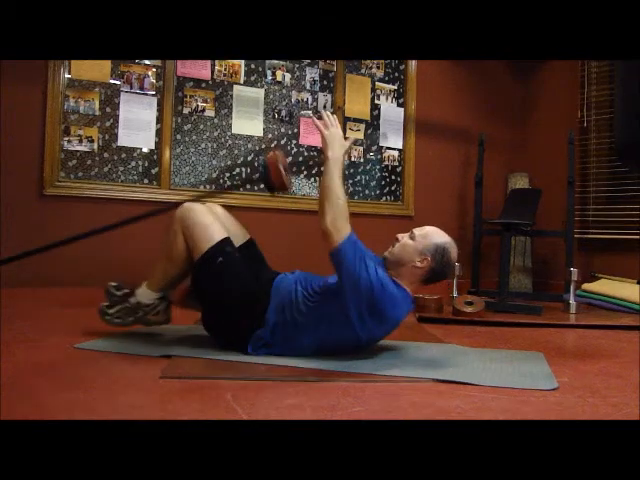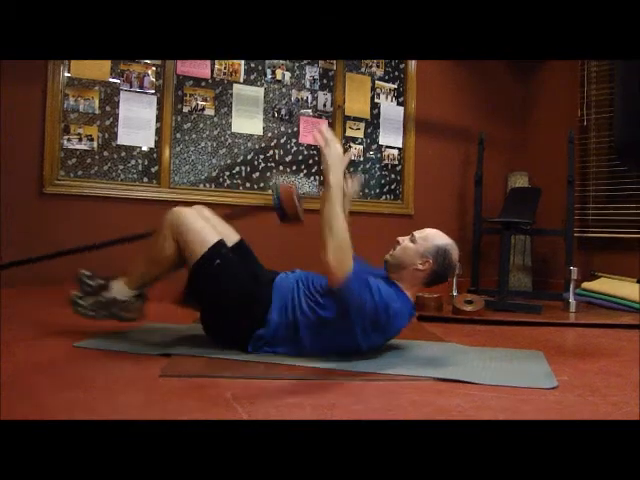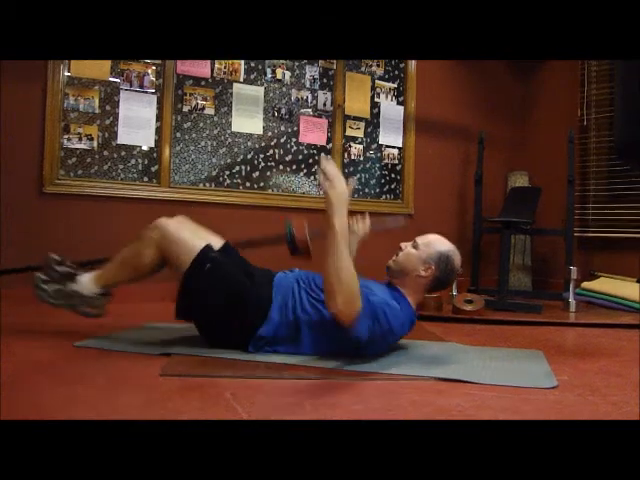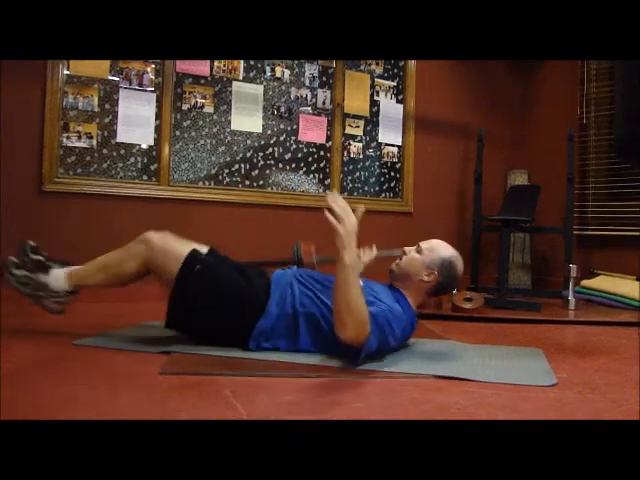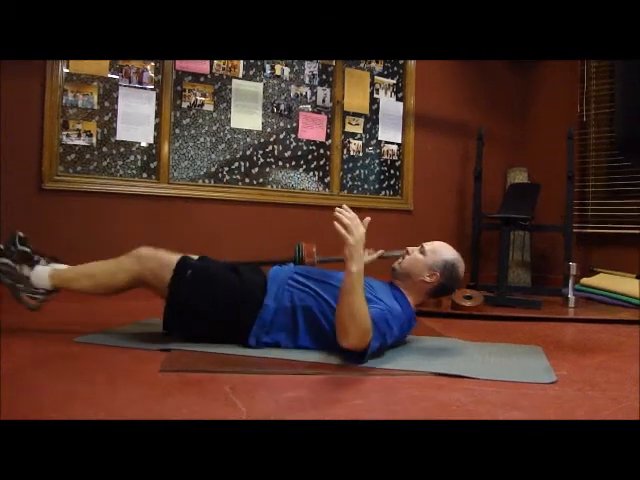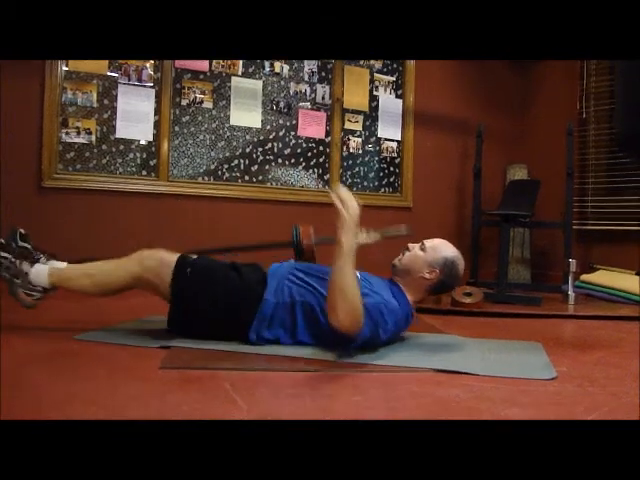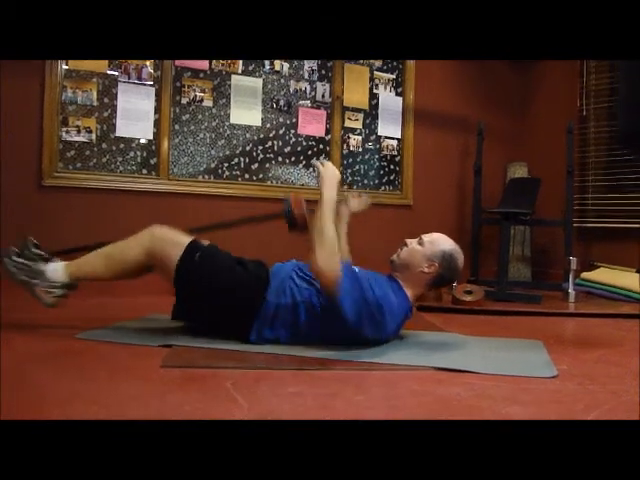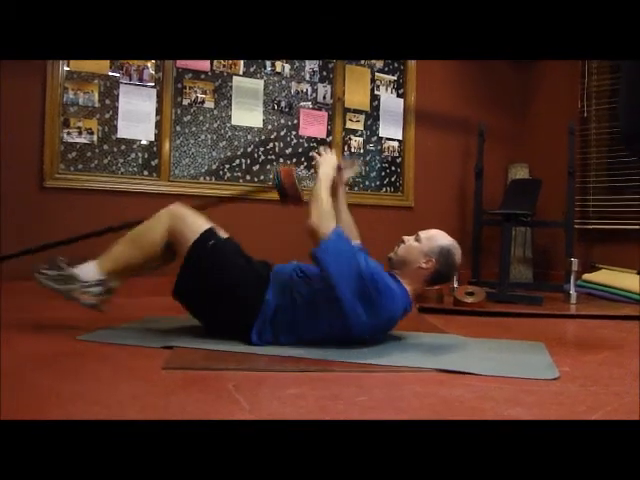
dt=0.1s
person 1, frame 1
left shoulder: (381, 296)
right shoulder: (389, 280)
left elbow: (332, 228)
right elbow: (344, 236)
left wrist: (333, 154)
right wrist: (334, 158)
left hip: (253, 323)
right hip: (272, 293)
left knee: (189, 214)
right knee: (210, 211)
left ankle: (146, 301)
right ankle: (152, 295)
person 1, frame 2
left shoulder: (384, 307)
right shoulder: (388, 287)
left elbow: (334, 265)
right elbow: (343, 263)
left wrist: (333, 174)
right wrist: (344, 201)
left hip: (251, 321)
right hip: (269, 292)
left knee: (179, 219)
right knee: (197, 213)
left ankle: (122, 295)
right ankle: (128, 290)
person 1, frame 3
left shoulder: (389, 315)
right shoulder: (390, 291)
left elbow: (341, 309)
left wrist: (337, 218)
right wrist: (349, 240)
left hip: (252, 319)
right hip: (267, 289)
left knee: (164, 230)
right knee: (177, 226)
left ankle: (88, 289)
right ankle: (94, 279)
person 1, frame 4
left shoulder: (392, 317)
right shoulder: (391, 297)
left elbow: (349, 332)
left wrist: (348, 260)
right wrist: (352, 267)
left hip: (252, 316)
right hip: (263, 289)
left knee: (151, 244)
right knee: (163, 243)
left ankle: (59, 282)
right ankle: (68, 276)
person 1, frame 5
left shoulder: (392, 315)
right shoulder: (391, 294)
left elbow: (352, 341)
left wrist: (355, 261)
right wrist: (356, 267)
left hip: (252, 313)
right hip: (261, 289)
left knee: (145, 261)
right knee: (154, 257)
left ankle: (41, 277)
right ankle: (50, 274)
person 1, frame 6
left shoulder: (388, 311)
right shoulder: (389, 292)
left elbow: (342, 319)
left wrist: (344, 237)
right wrist: (349, 249)
left hip: (251, 309)
right hip: (262, 284)
left knee: (148, 263)
right knee: (157, 258)
left ankle: (39, 275)
right ankle: (47, 271)
person 1, frame 7
left shoulder: (383, 303)
right shoulder: (388, 293)
left elbow: (325, 271)
left wrist: (330, 201)
right wrist: (343, 219)
left hip: (253, 310)
right hip: (262, 284)
left knee: (157, 238)
right knee: (171, 242)
left ankle: (54, 275)
right ankle: (61, 271)
person 1, frame 8
left shoulder: (381, 293)
right shoulder: (388, 289)
left elbow: (318, 225)
right elbow: (351, 249)
left wrist: (325, 173)
right wrist: (338, 192)
left hip: (256, 309)
right hip: (270, 287)
left knee: (177, 215)
right knee: (188, 234)
left ankle: (90, 277)
right ankle: (96, 275)
